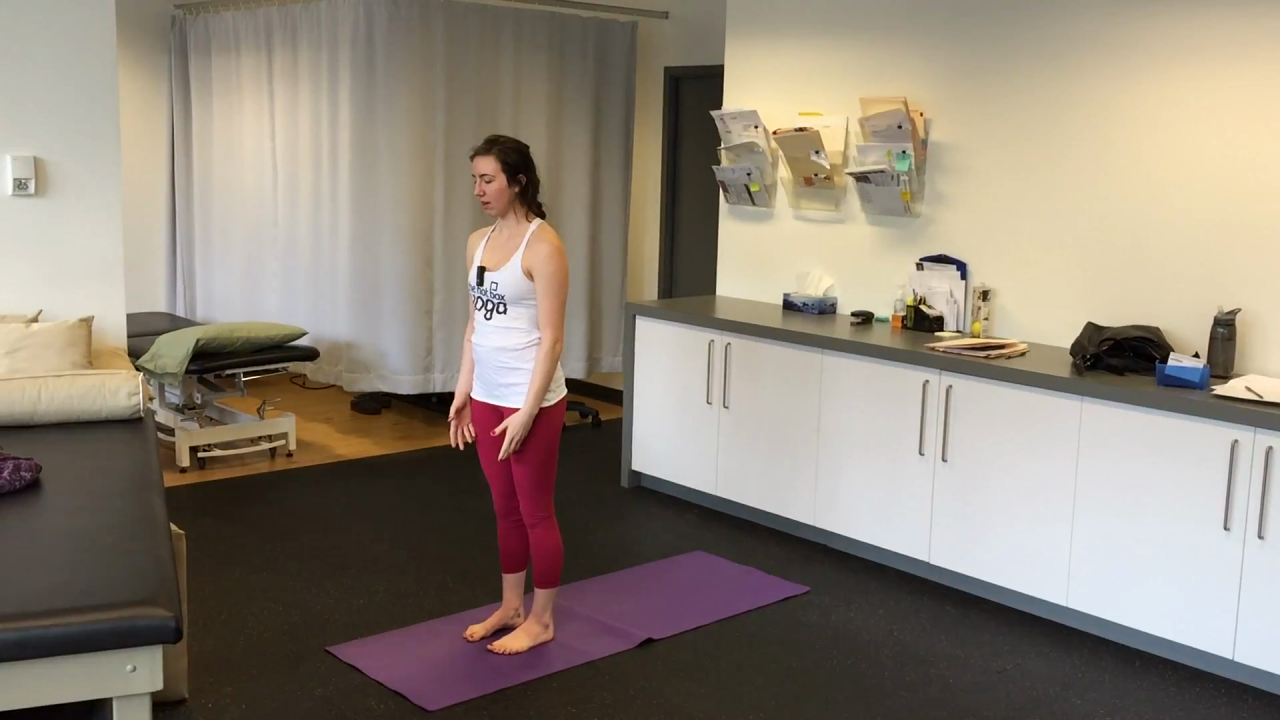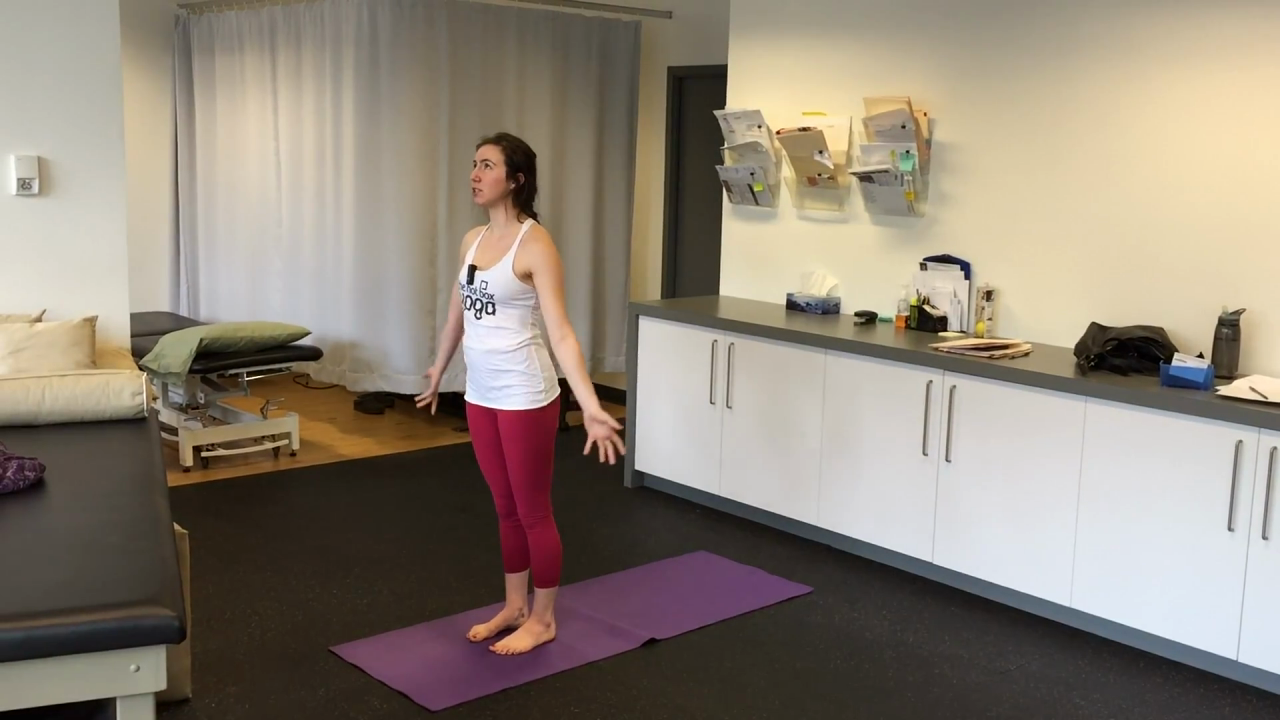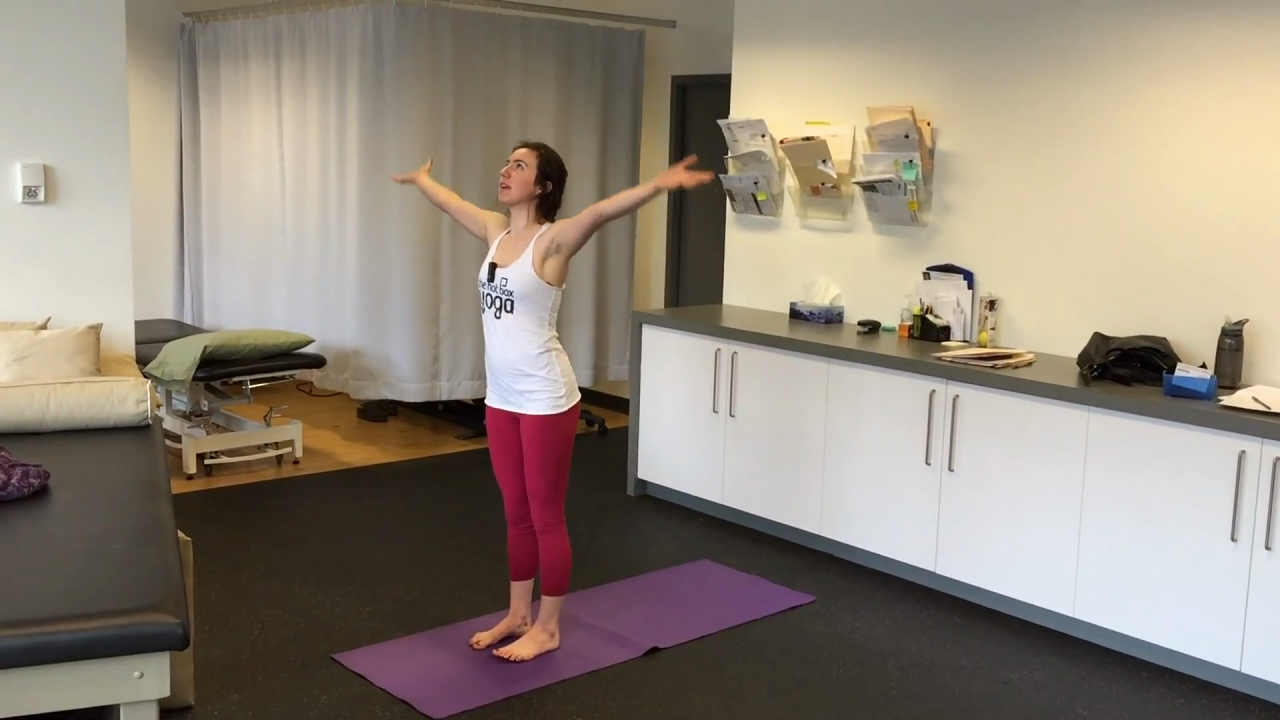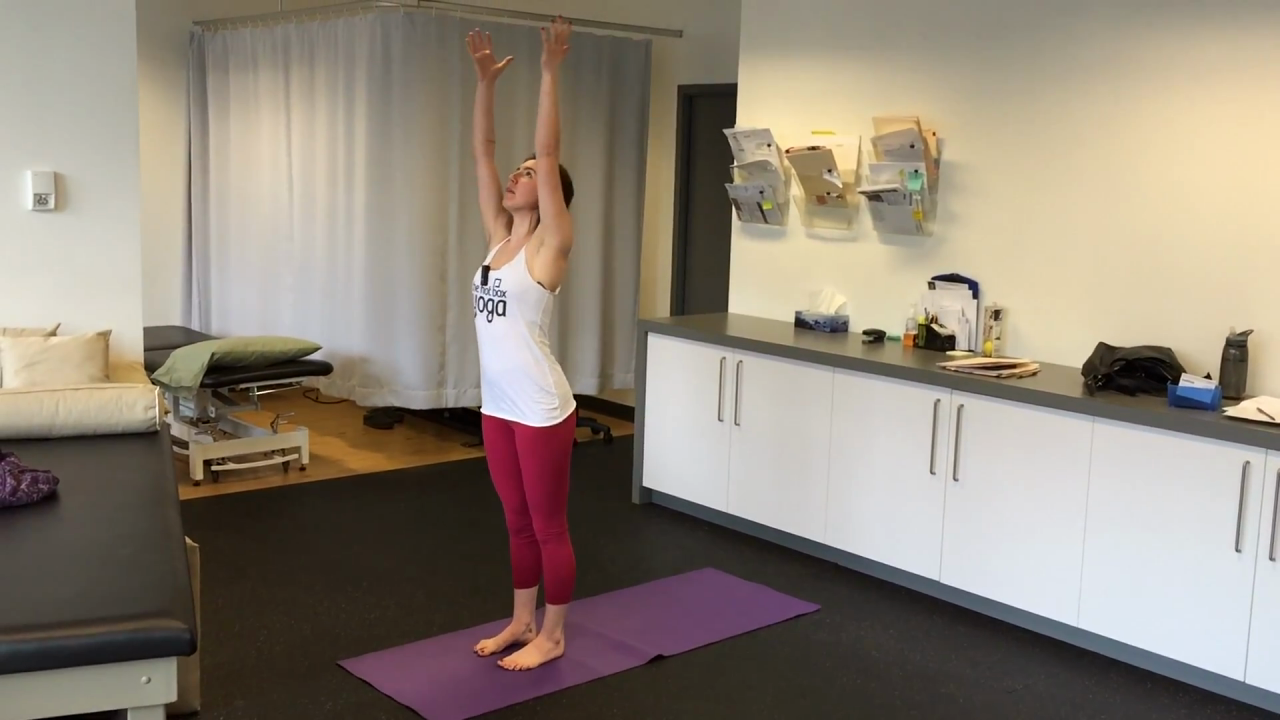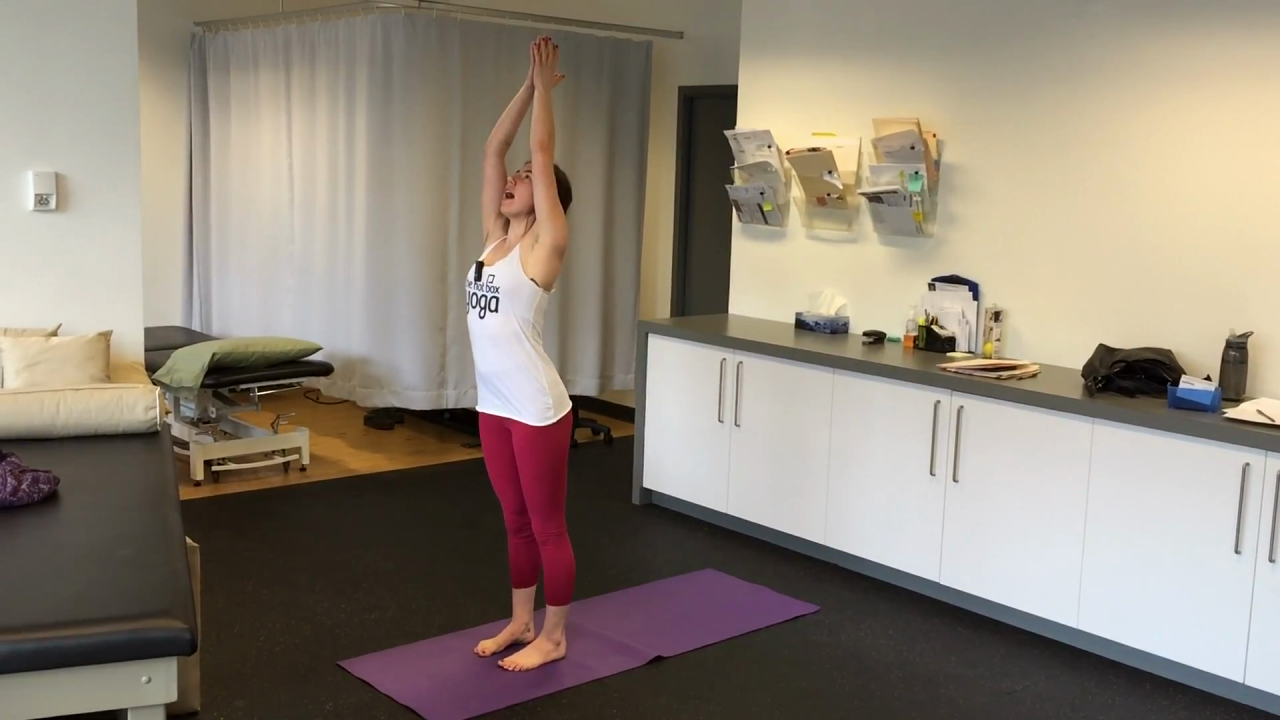
dt=0.7s
person 1, frame 1
left shoulder: (543, 246)
right shoulder: (478, 241)
left elbow: (551, 338)
left wrist: (527, 410)
right wrist: (463, 391)
left hip: (530, 397)
right hip: (487, 396)
left knee: (536, 513)
right knee: (505, 510)
left ankle: (541, 620)
right ankle: (510, 607)
person 1, frame 2
left shoulder: (535, 244)
right shoulder: (472, 240)
left elbow: (560, 331)
left wrist: (590, 407)
right wrist: (438, 368)
left hip: (523, 397)
right hip: (480, 395)
left knee: (533, 512)
right knee: (505, 509)
left ankle: (543, 619)
right ankle: (514, 606)
person 1, frame 3
left shoulder: (553, 242)
right shoulder: (497, 232)
left elbow: (600, 212)
right elbow: (453, 204)
left wrist: (655, 186)
right wrist: (419, 178)
left hip: (545, 400)
right hip: (501, 398)
left knee: (545, 518)
right knee: (515, 513)
left ankle: (548, 628)
right ankle: (518, 614)
person 1, frame 4
left shoulder: (550, 245)
right shoulder: (500, 237)
left elbow: (549, 154)
right elbow: (482, 151)
left wrist: (550, 73)
right wrist: (484, 81)
left hip: (541, 411)
right hip: (498, 407)
left knee: (548, 528)
right knee: (518, 524)
left ankle: (552, 635)
right ankle: (521, 622)
person 1, frame 5
left shoulder: (546, 244)
right shoulder: (496, 237)
left elbow: (543, 151)
right elbow: (493, 149)
left wrist: (545, 87)
right wrist: (528, 86)
left hip: (536, 409)
right hip: (494, 406)
left knee: (547, 527)
right knee: (516, 522)
left ankle: (553, 637)
right ankle: (521, 622)
